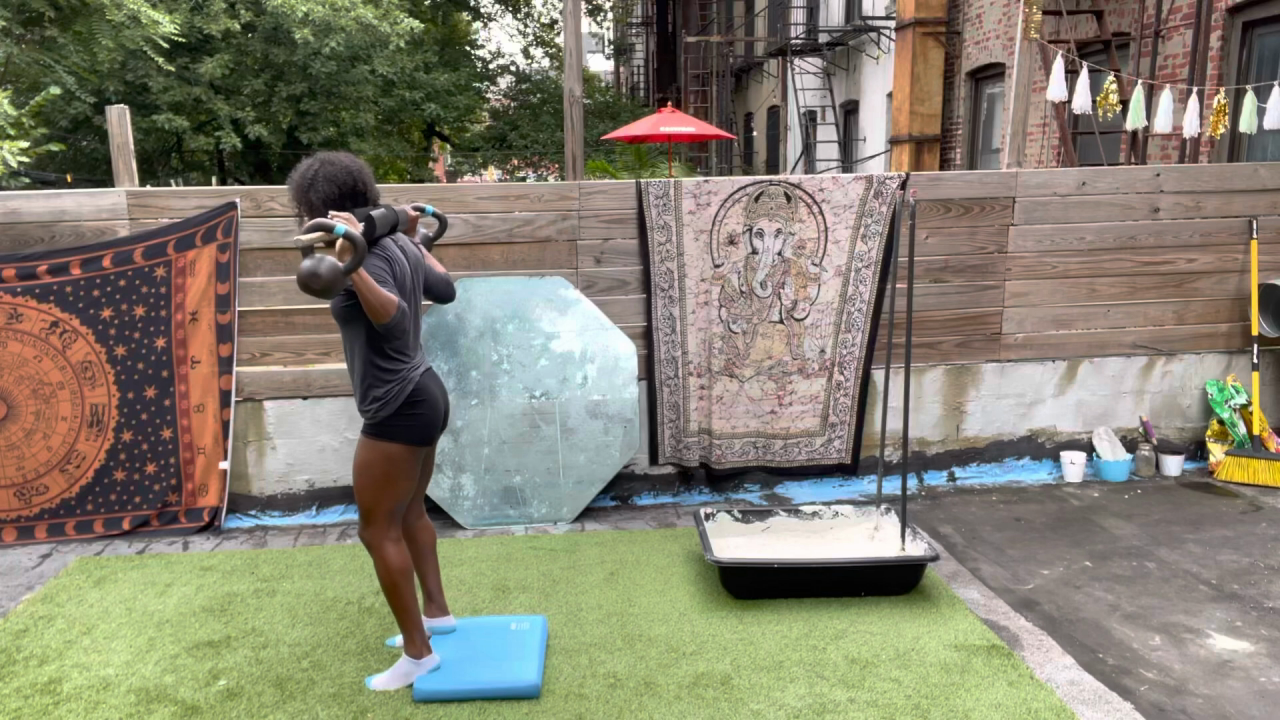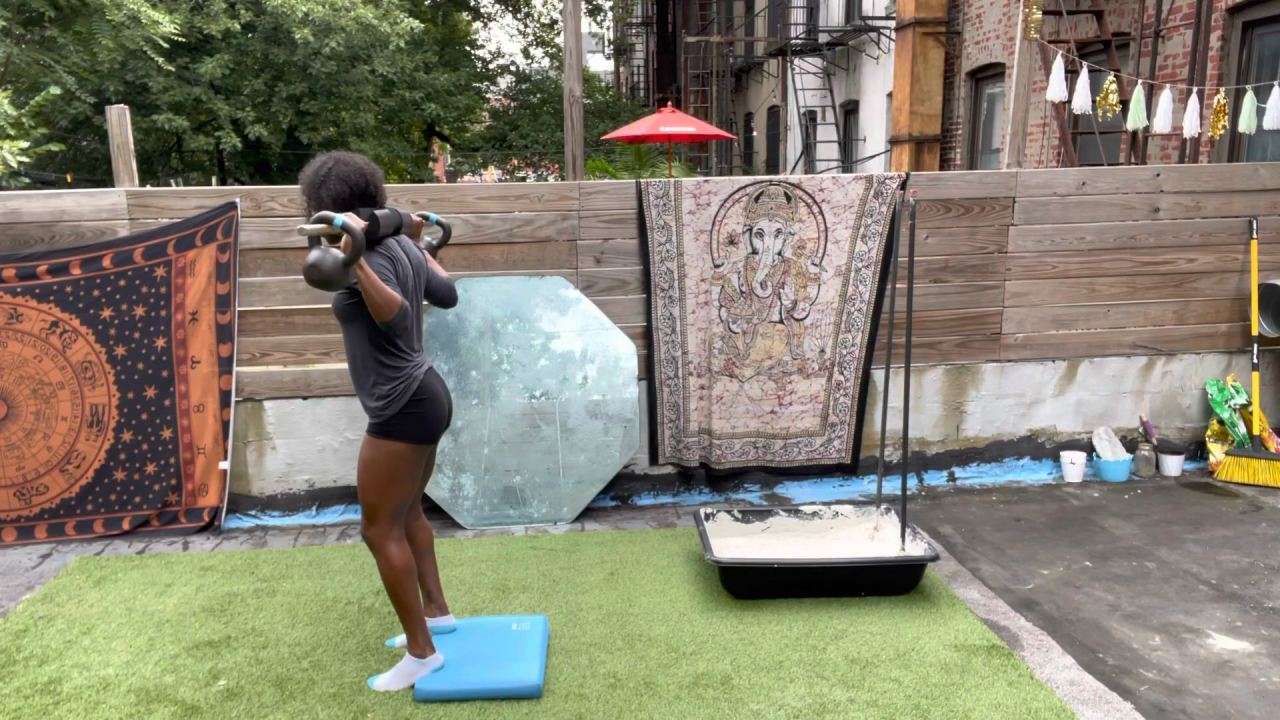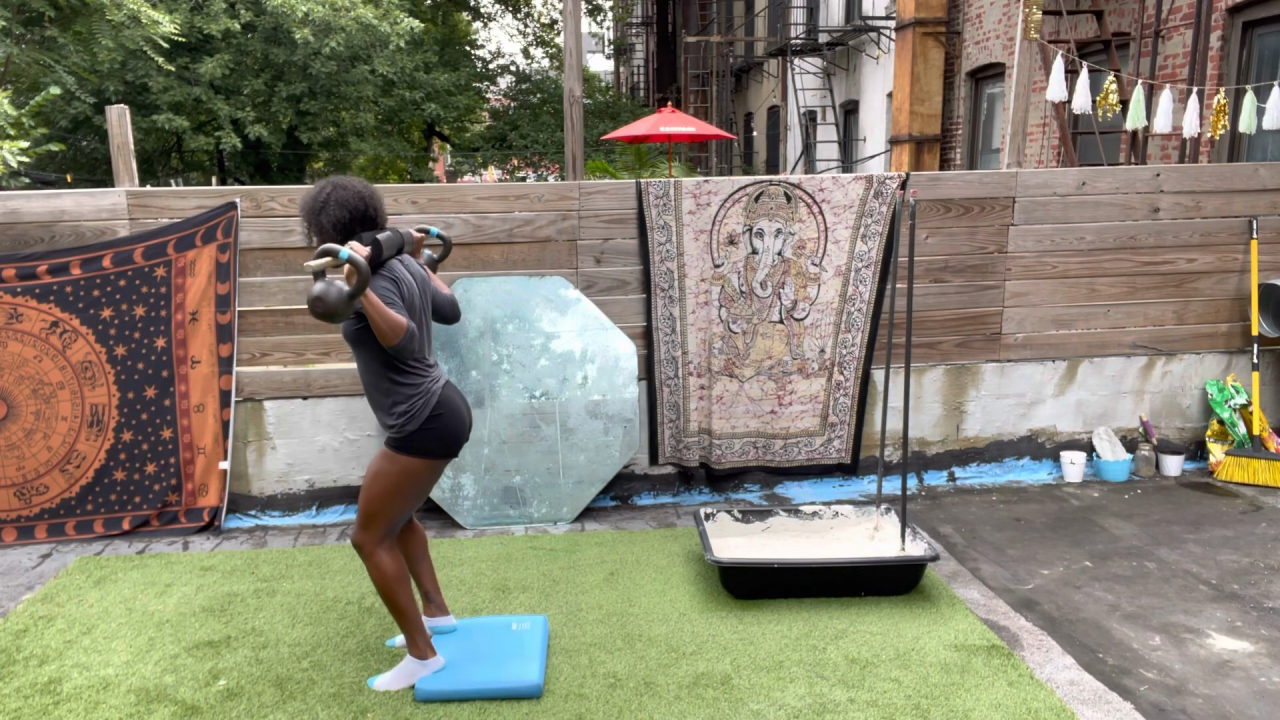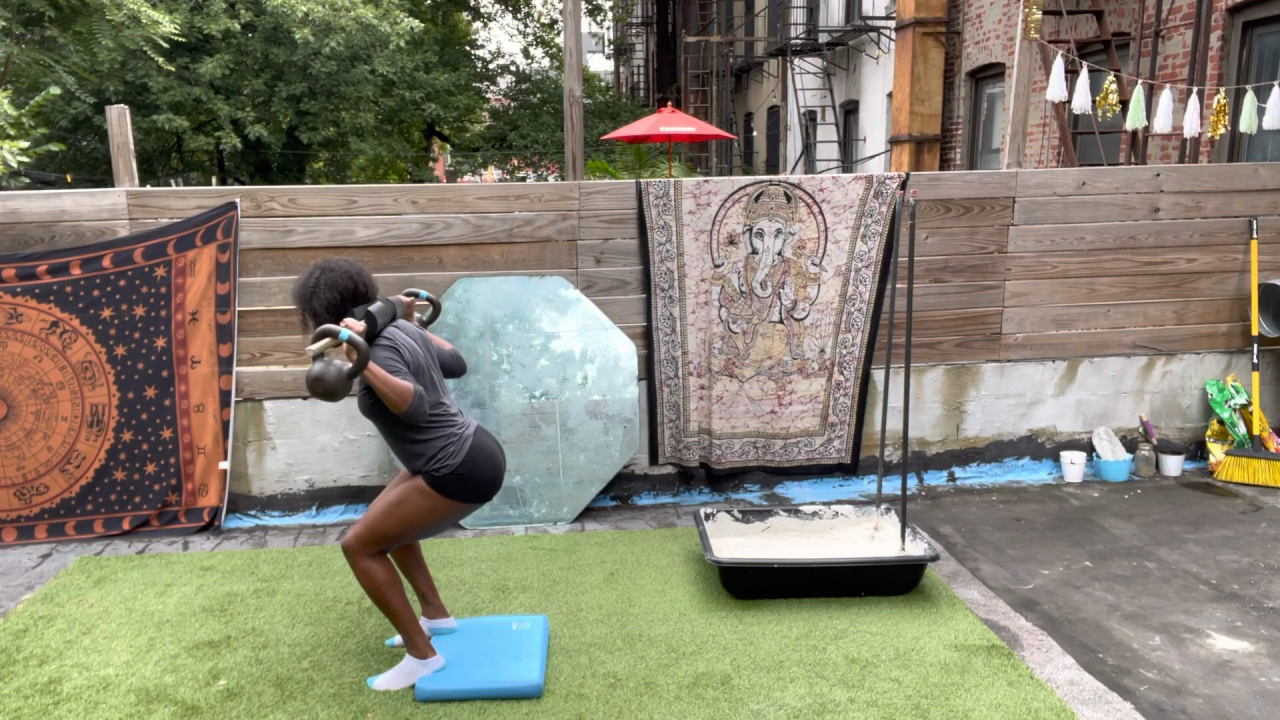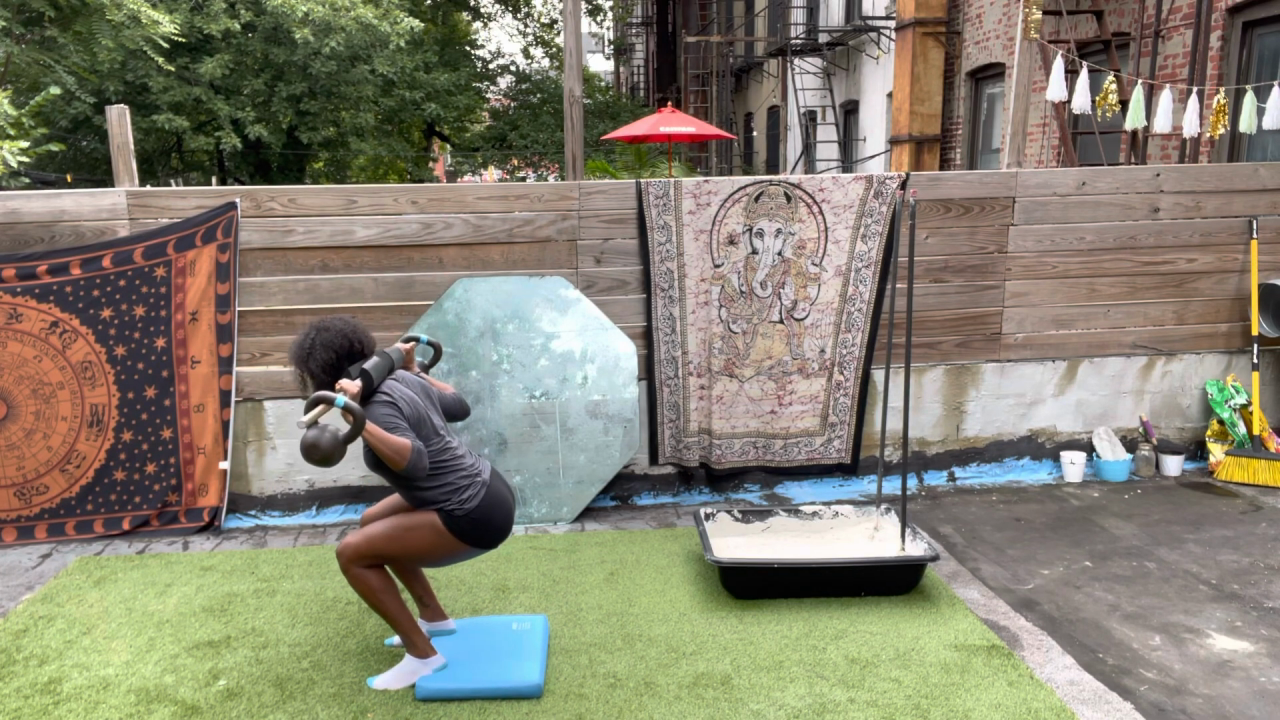
dt=1s
person 1, frame 1
left shoulder: (371, 254)
right shoulder: (397, 245)
left elbow: (394, 319)
right elbow: (445, 289)
left wrist: (349, 264)
left hip: (398, 409)
right hip: (421, 397)
left knee: (378, 531)
right knee: (409, 514)
left ankle: (418, 652)
right ankle: (437, 612)
person 1, frame 2
left shoulder: (373, 253)
right shoulder: (399, 247)
left elbow: (396, 318)
right elbow: (447, 294)
left wrist: (356, 261)
left hip: (402, 409)
right hip: (424, 397)
left knee: (380, 530)
right knee: (406, 514)
left ankle: (421, 652)
right ankle: (436, 612)
person 1, frame 3
left shoulder: (377, 277)
right shoulder: (402, 266)
left elbow: (405, 342)
right elbow: (451, 311)
left wrist: (360, 292)
left hip: (423, 426)
right hip: (441, 410)
left knee: (370, 537)
right knee: (395, 517)
left ankle: (422, 654)
right ankle: (437, 612)
person 1, frame 4
left shoulder: (378, 349)
right shoulder: (400, 331)
left elbow: (417, 408)
right elbow: (456, 364)
left wrist: (362, 364)
left hip: (462, 473)
right hip: (472, 453)
left knee: (359, 545)
right knee: (385, 520)
left ankle: (423, 655)
right ankle: (436, 615)
person 1, frame 5
left shoulder: (378, 406)
right shoulder: (402, 381)
left elbow: (415, 464)
right elbow: (460, 407)
left wrist: (359, 424)
left hip: (475, 517)
right hip: (485, 493)
left knee: (352, 552)
right knee: (372, 525)
left ankle: (422, 654)
right ankle: (434, 617)
